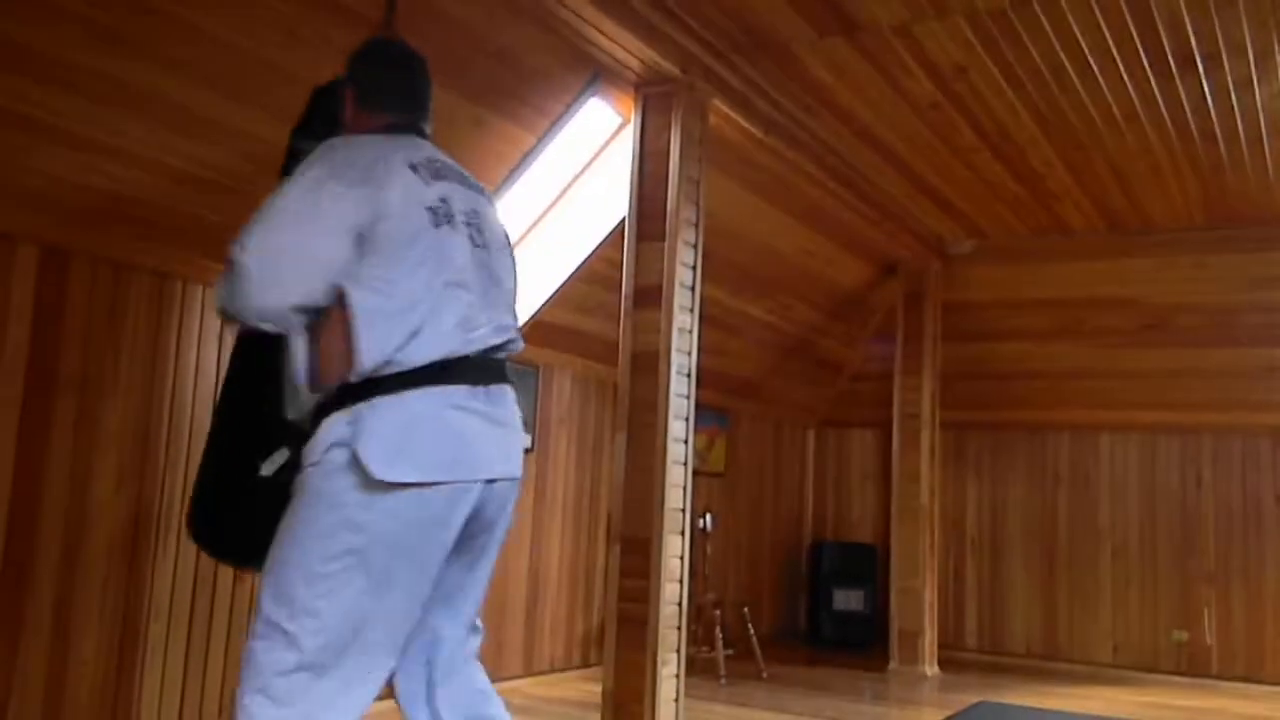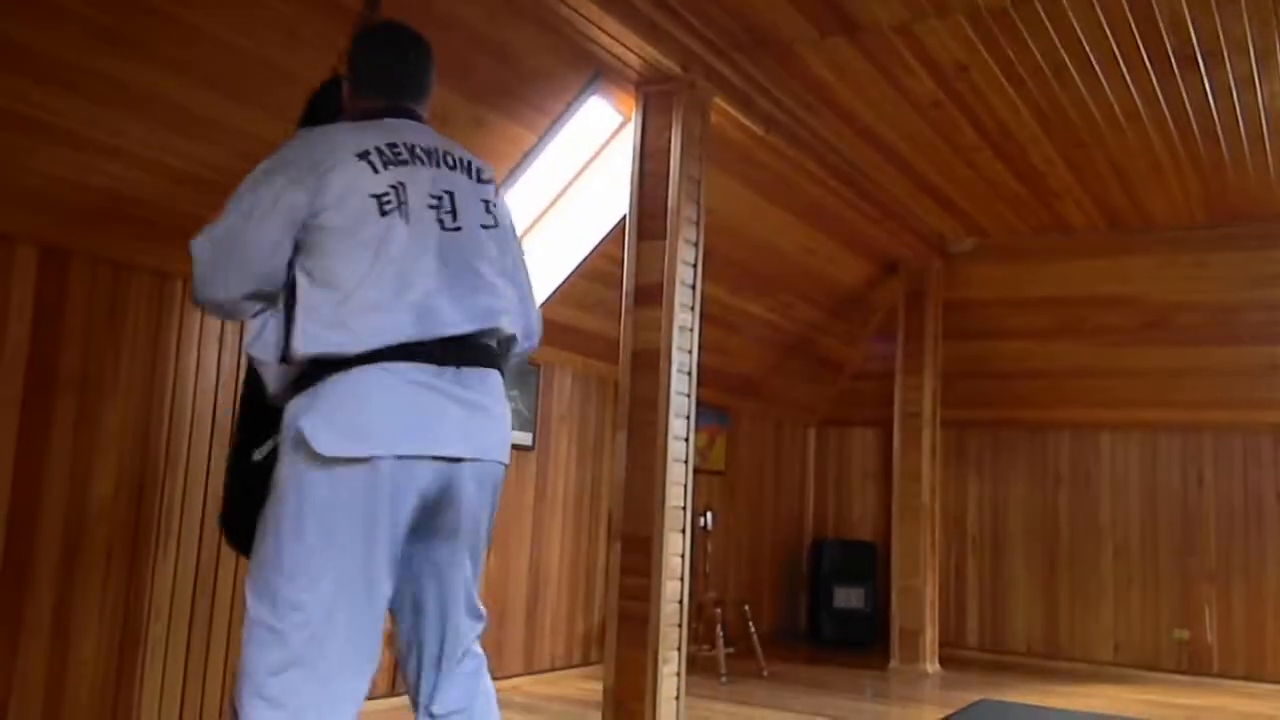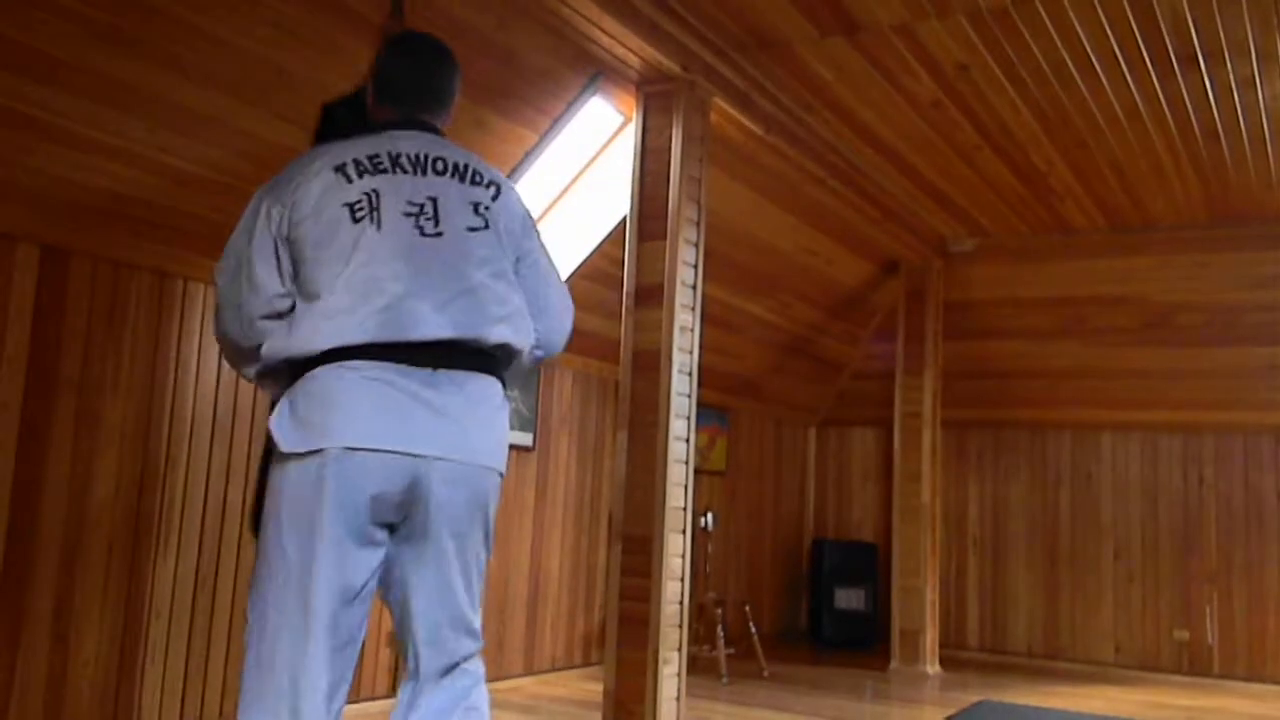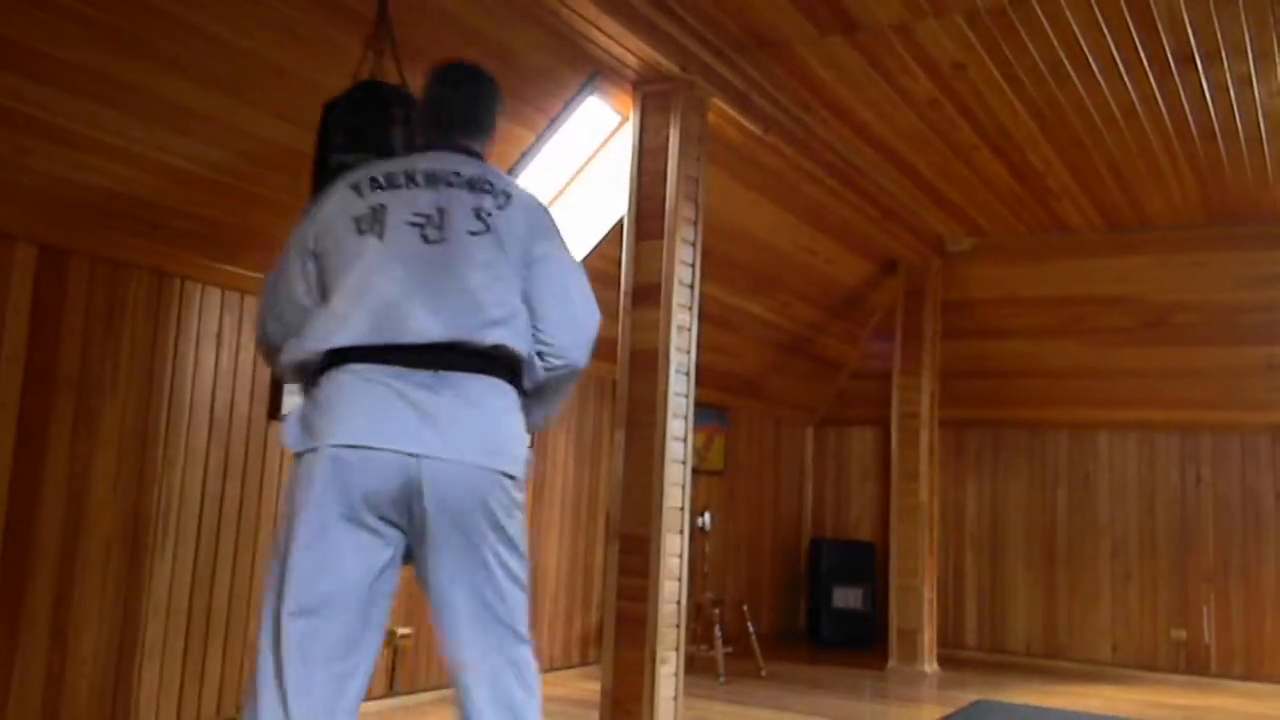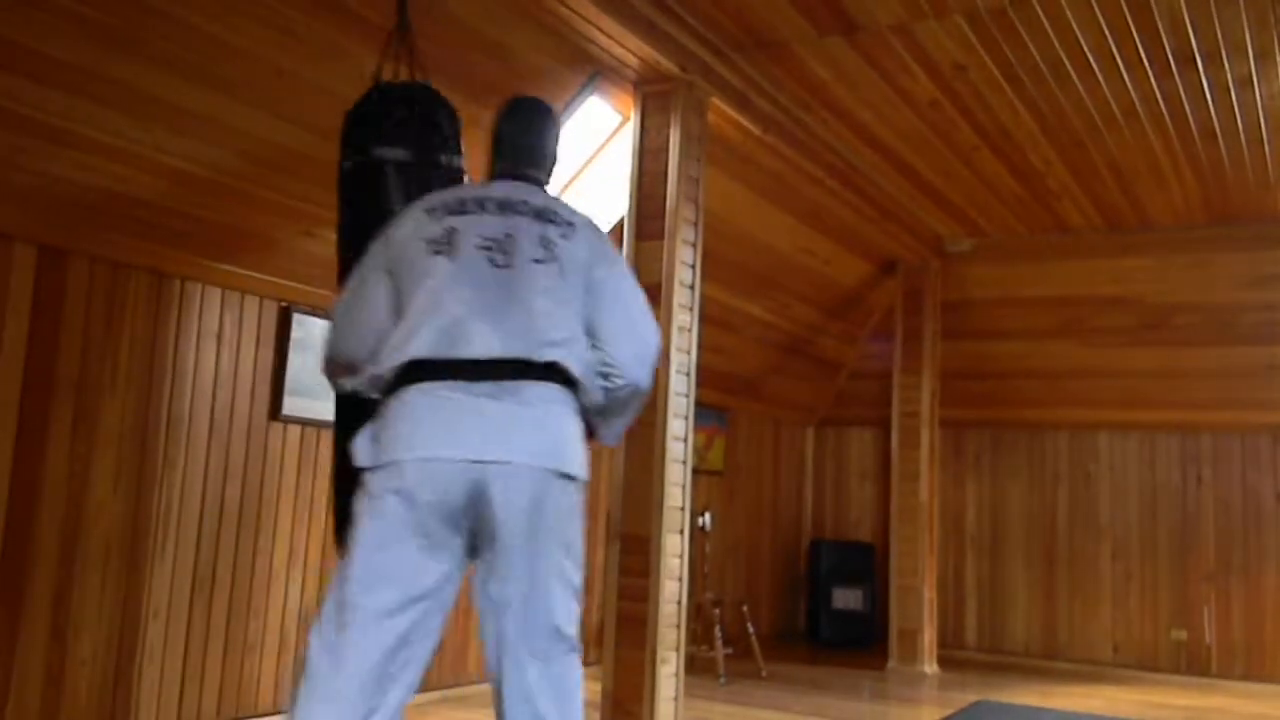
dt=0.2s
person 1, frame 1
left shoulder: (348, 164)
right shoulder: (469, 194)
left elbow: (259, 287)
left hip: (396, 439)
right hip: (489, 437)
right knee: (441, 665)
person 1, frame 2
left shoulder: (318, 155)
right shoulder: (479, 179)
left elbow: (218, 278)
right elbow: (524, 329)
left wrist: (290, 291)
left hip: (365, 416)
right hip: (474, 421)
right knee: (448, 653)
person 1, frame 3
left shoulder: (311, 175)
right shoulder: (496, 190)
left elbow: (243, 321)
right elbow: (550, 329)
left wrist: (287, 370)
left hip: (344, 415)
right hip: (464, 428)
right knee: (447, 663)
person 1, frame 4
left shoulder: (345, 195)
right shoulder: (520, 206)
left elbow: (279, 331)
right elbow: (569, 340)
right wrist: (528, 410)
left hip: (359, 422)
right hip: (476, 428)
left knee: (304, 665)
right knee: (498, 654)
person 1, frame 5
left shoulder: (417, 219)
right shoulder: (581, 234)
left elbow: (348, 351)
right elbow: (632, 360)
left wrist: (398, 375)
right wrist: (599, 425)
left hip: (426, 431)
right hip: (537, 438)
left knee: (355, 659)
right knee: (541, 658)
